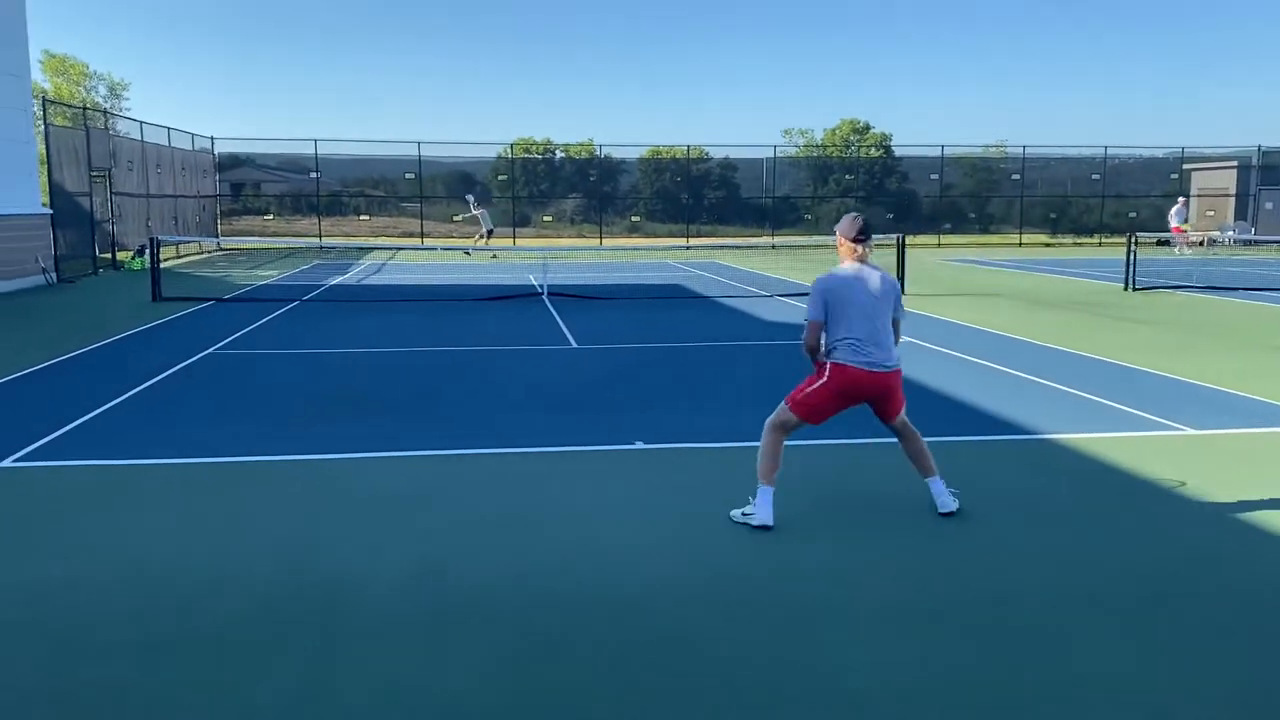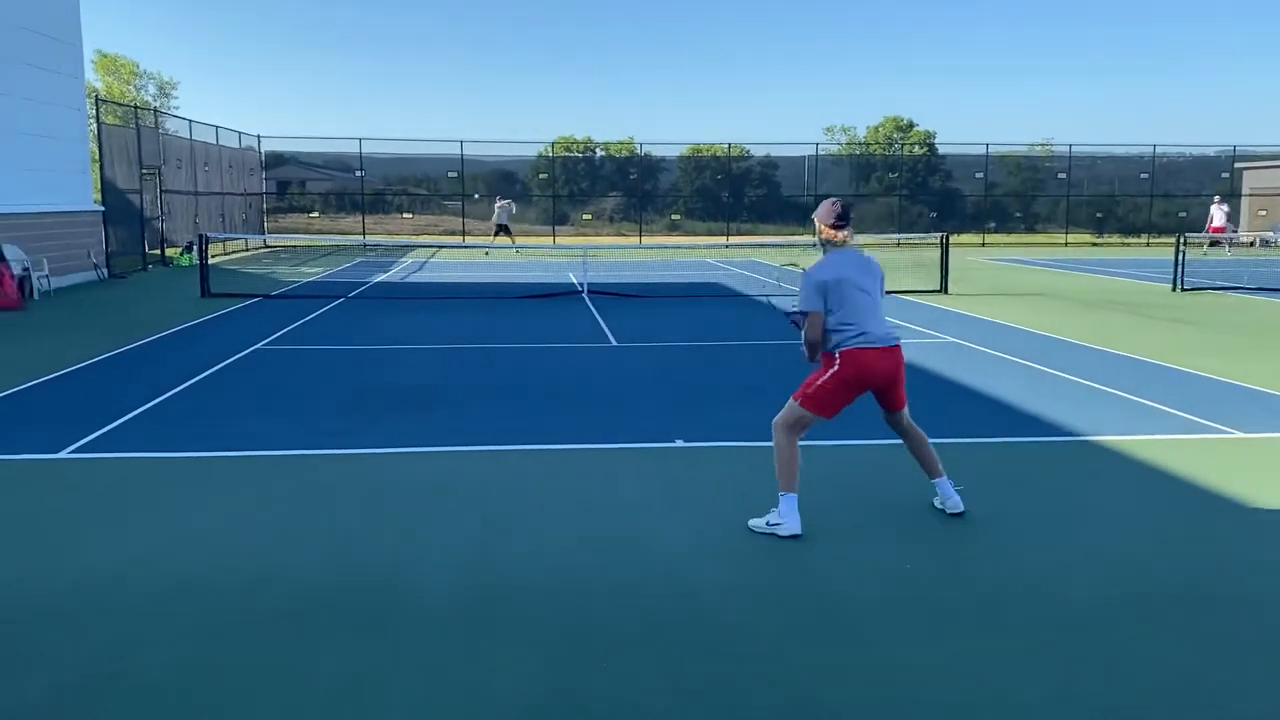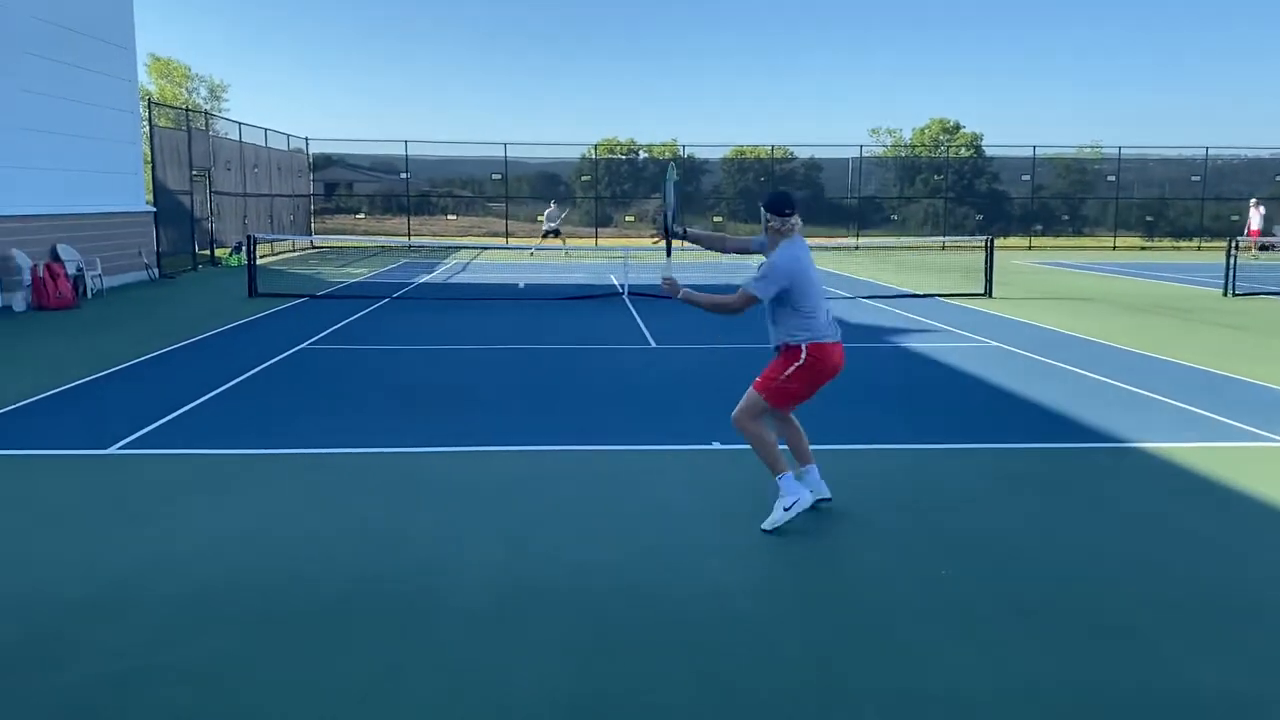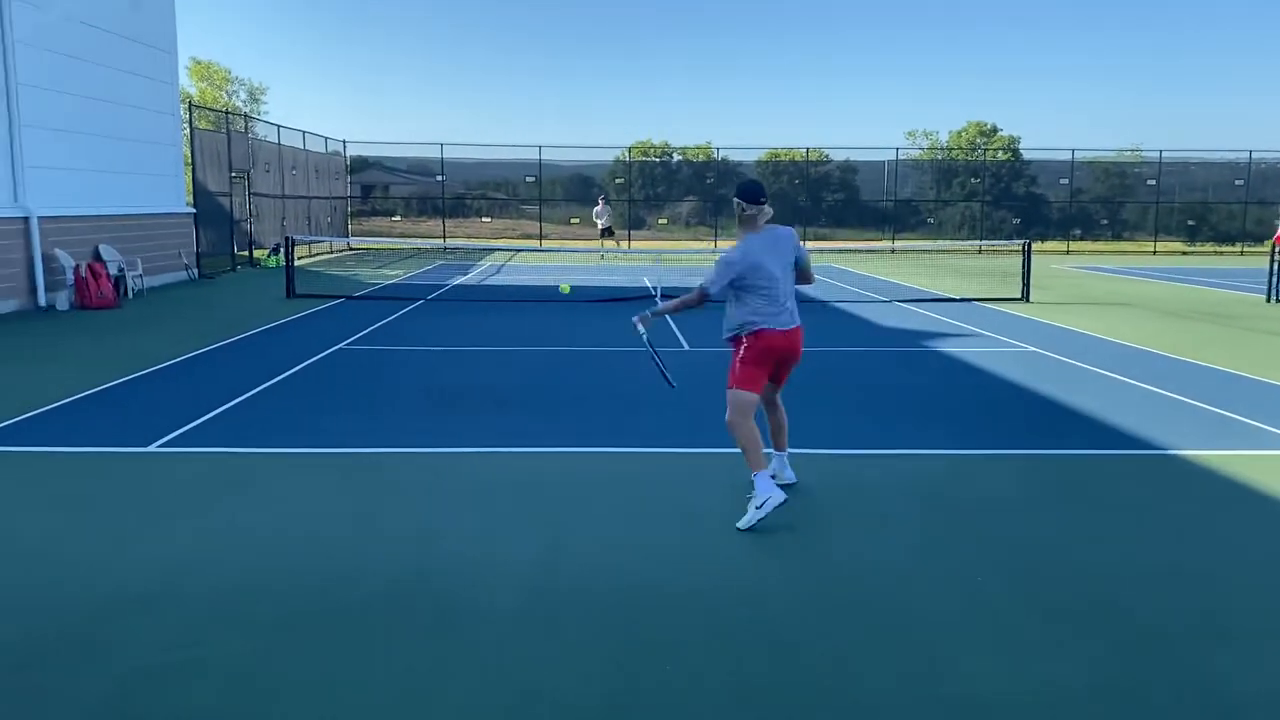
dt=0.5s
person 1, frame 1
left shoulder: (827, 282)
right shoulder: (889, 282)
left elbow: (810, 341)
left wrist: (819, 362)
left hip: (842, 372)
right hip: (886, 374)
left knee: (775, 427)
right knee: (904, 429)
left ankle: (762, 507)
right ankle: (942, 495)
person 1, frame 2
left shoulder: (817, 273)
right shoulder: (871, 264)
left elbow: (815, 338)
left wrist: (811, 353)
right wrist: (808, 316)
left hip: (853, 359)
right hip: (889, 355)
left knee: (785, 427)
right knee: (904, 426)
left ankle: (786, 515)
right ankle: (948, 495)
person 1, frame 3
left shoulder: (781, 262)
right shoulder: (792, 246)
left elbow: (735, 304)
right elbow: (735, 243)
left wrist: (682, 293)
right wrist: (682, 233)
left hip: (810, 352)
right hip: (823, 349)
left knee: (744, 417)
right knee: (775, 409)
left ankle: (791, 491)
right ankle: (813, 485)
person 1, frame 4
left shoulder: (735, 256)
right shoulder: (786, 236)
left elbow: (699, 297)
right elbow: (807, 278)
left wrist: (657, 310)
left hip: (756, 340)
right hip: (791, 335)
left knee: (737, 417)
right knee: (770, 397)
left ankle: (765, 491)
right ankle: (781, 469)
